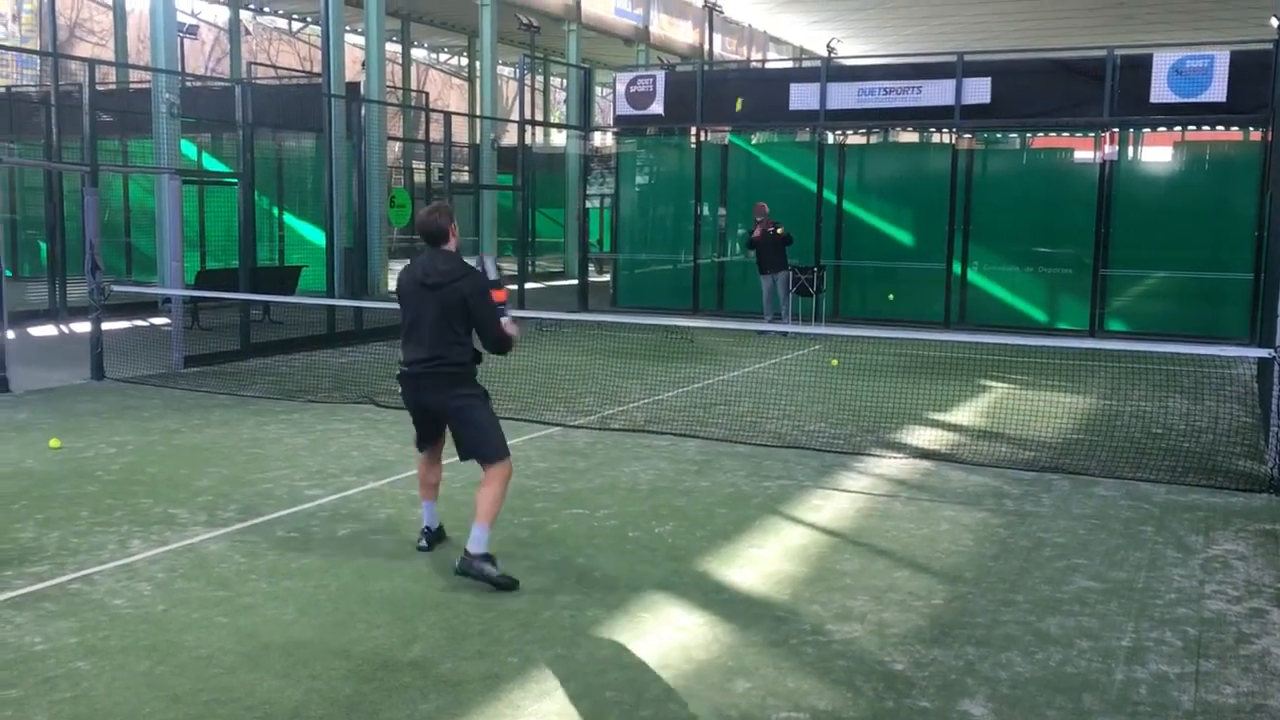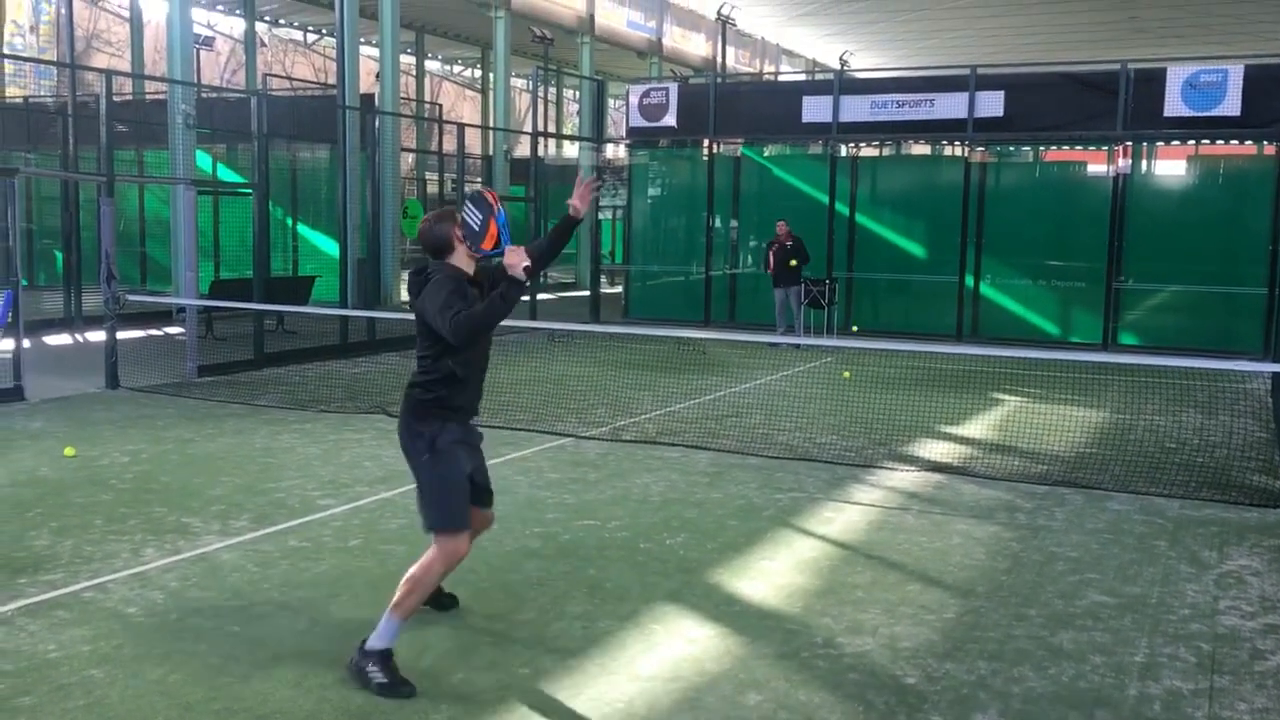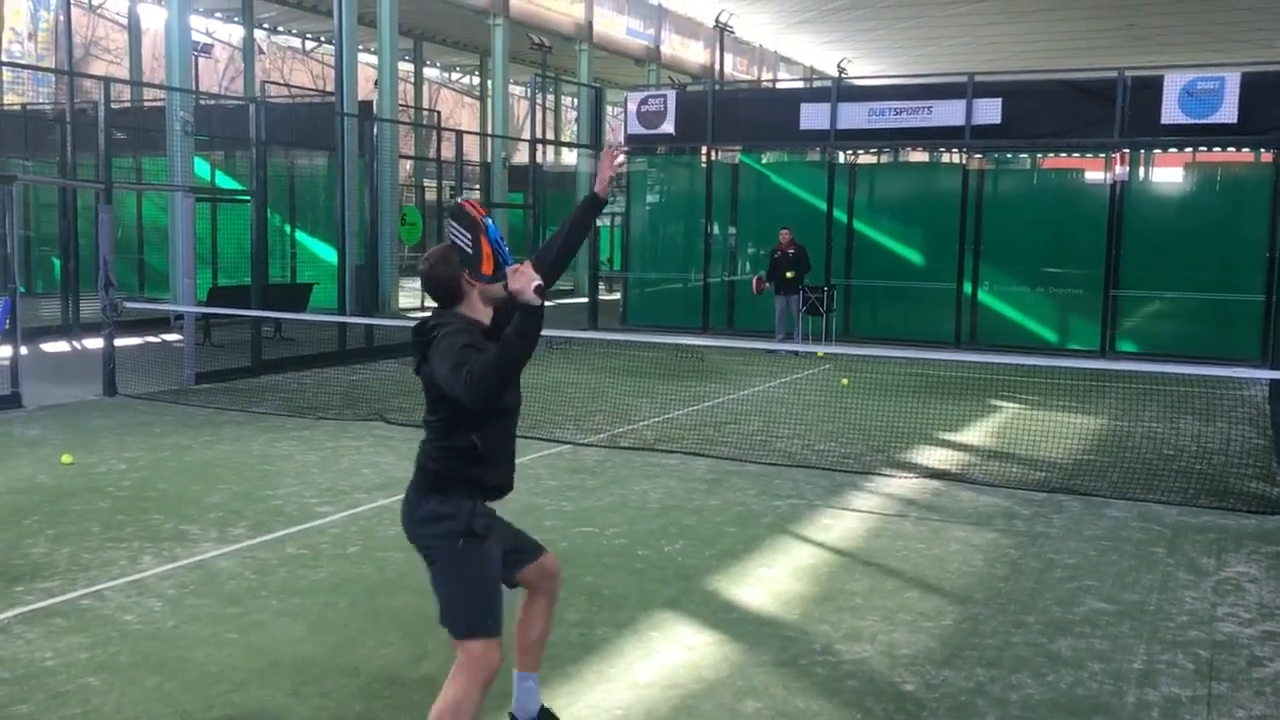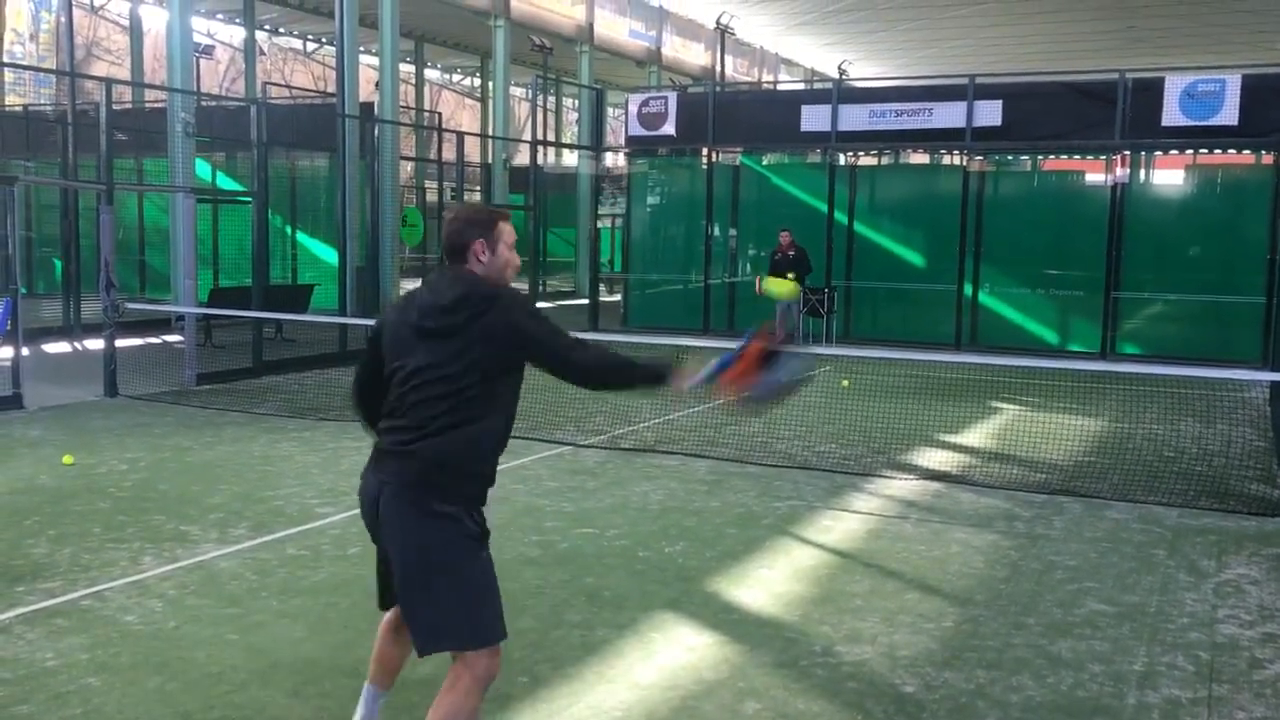
dt=0.5s
person 1, frame 1
left shoulder: (407, 277)
right shoulder: (470, 279)
right elbow: (493, 342)
right wrist: (507, 335)
left hip: (414, 383)
right hip: (454, 385)
left knee: (430, 450)
right knee: (499, 467)
left ankle: (430, 528)
right ankle: (476, 556)
person 1, frame 2
left shoulder: (473, 279)
right shoulder: (442, 286)
left elbow: (527, 262)
right elbow: (463, 328)
left wrist: (572, 215)
right wrist: (511, 280)
left hip: (451, 421)
right hip: (431, 424)
left knee: (479, 517)
right knee: (452, 544)
left ankle: (423, 590)
right ankle: (374, 649)
person 1, frame 3
left shoulder: (489, 325)
right shoulder: (453, 344)
left elbow: (546, 261)
right elbow: (484, 391)
left wrist: (597, 195)
right wrist: (527, 313)
left hip: (463, 506)
right hip: (446, 509)
left knee: (545, 575)
right knee: (482, 655)
person 1, frame 4
left shoulder: (402, 312)
right shoulder: (501, 310)
left elbow: (365, 395)
right elbow: (582, 364)
right wrist: (665, 373)
left hip: (383, 485)
right hip: (437, 500)
left knee: (407, 612)
right knee: (477, 660)
